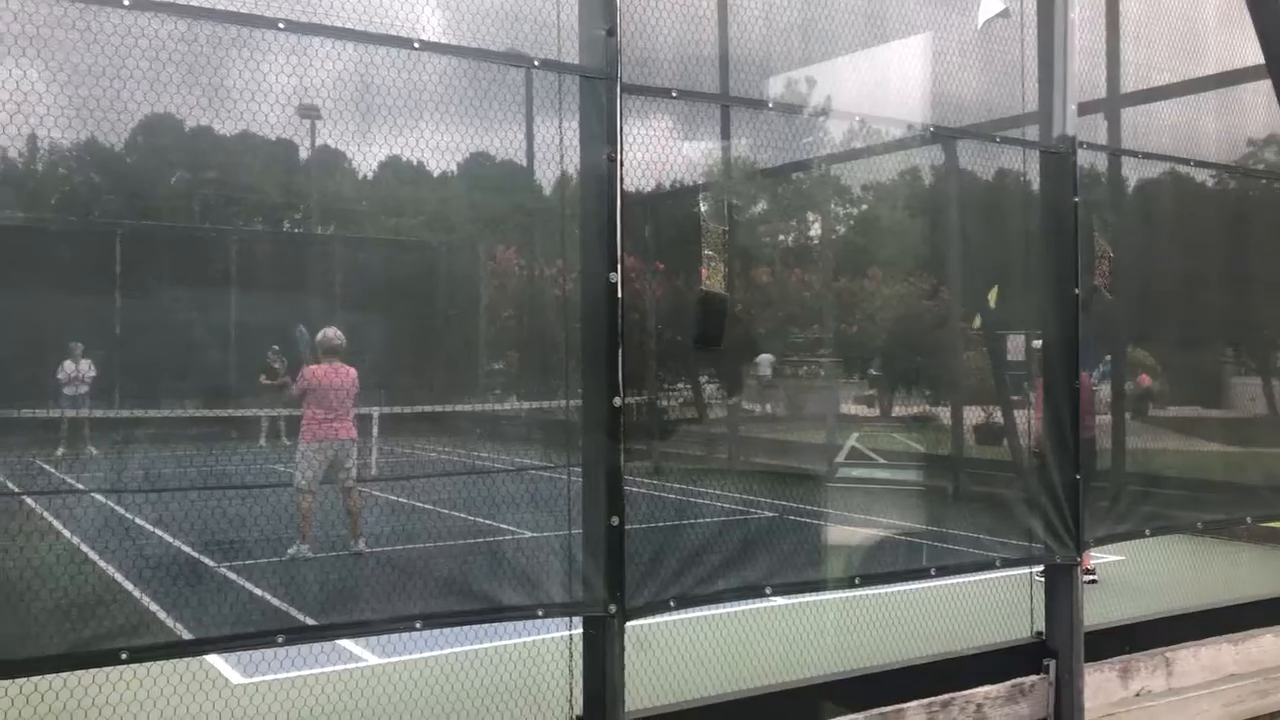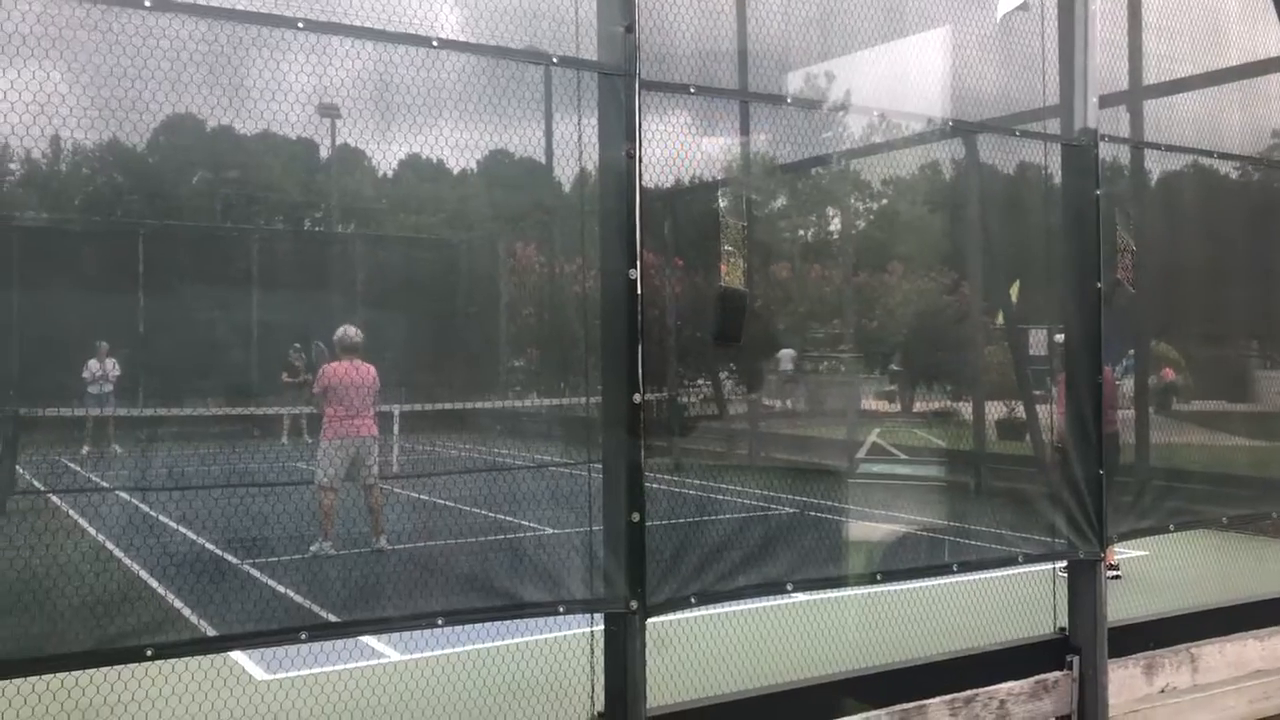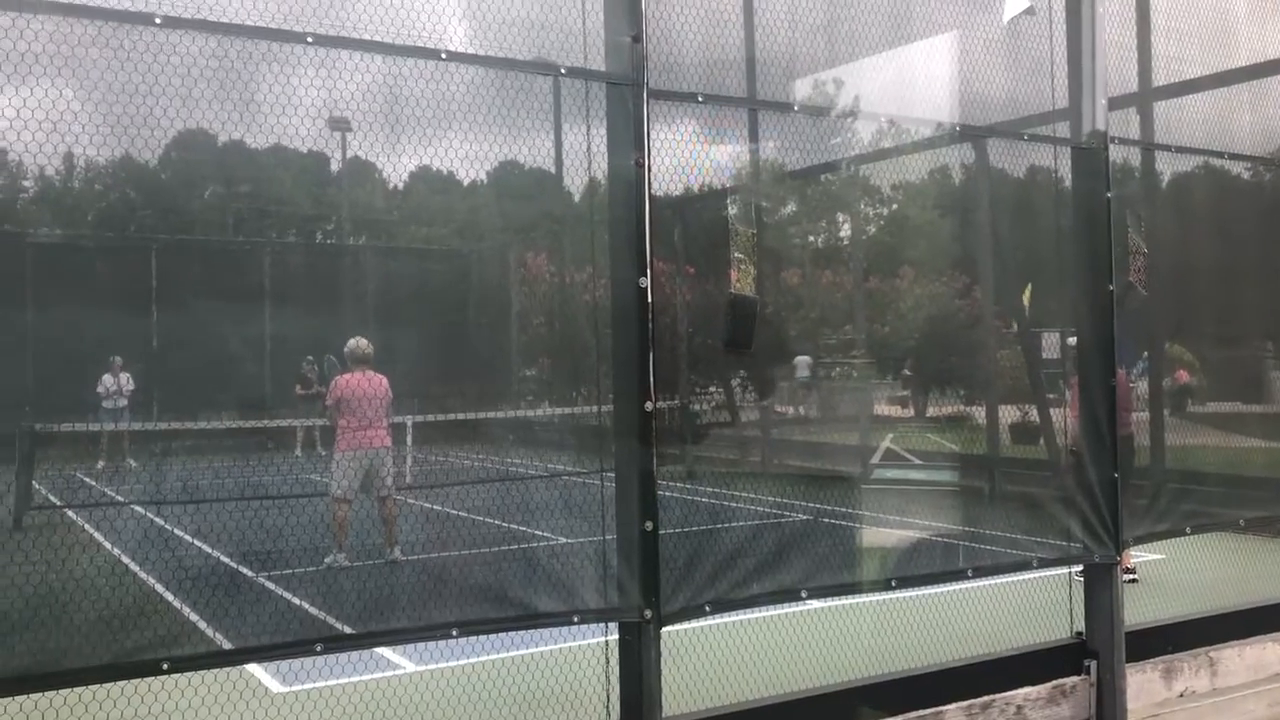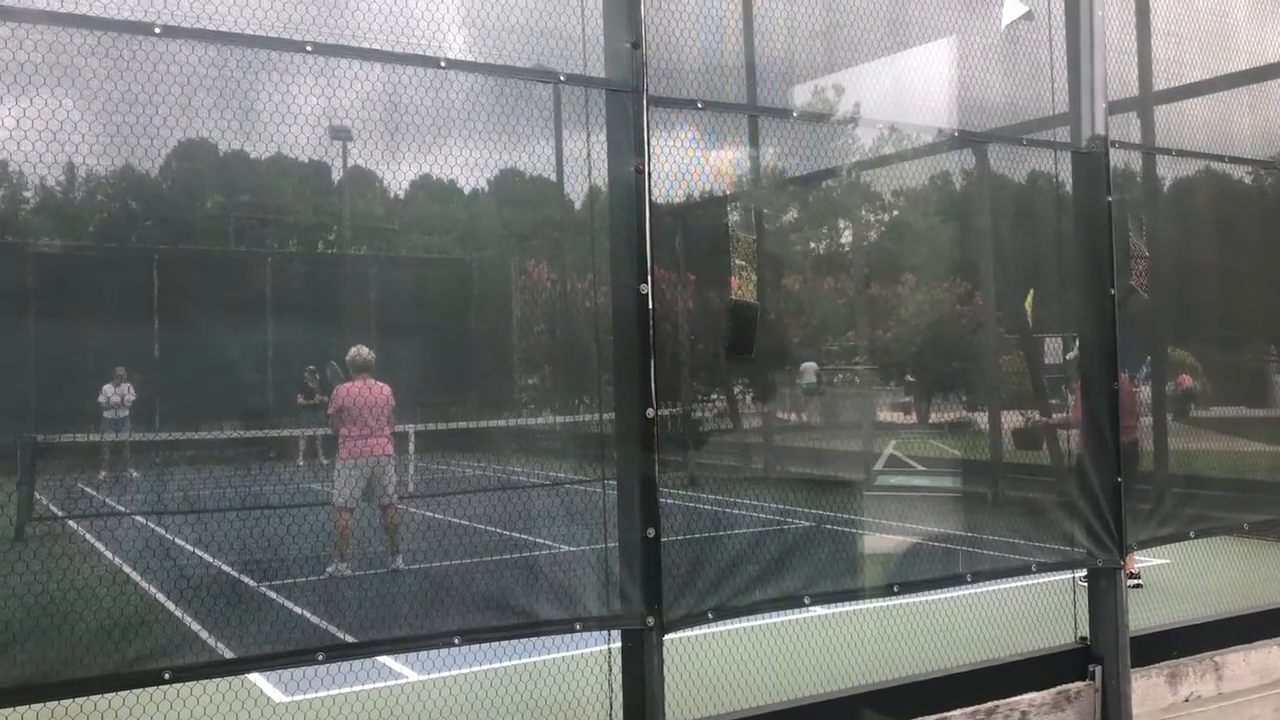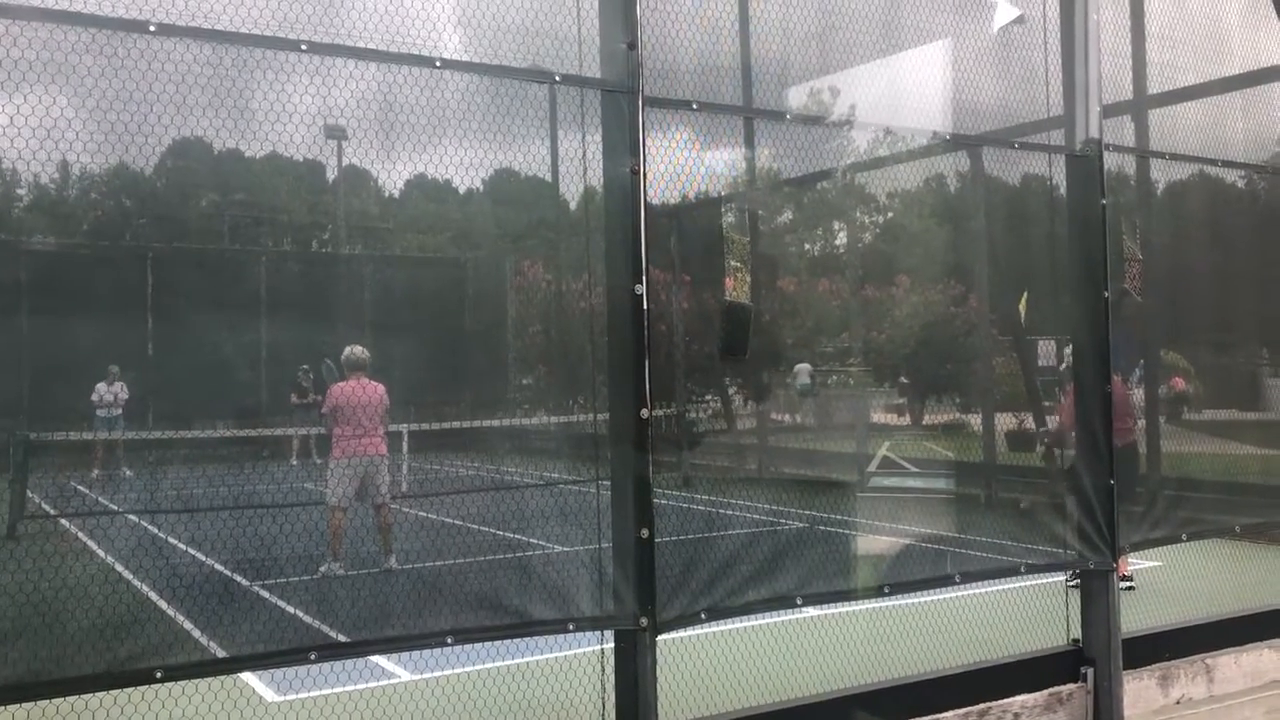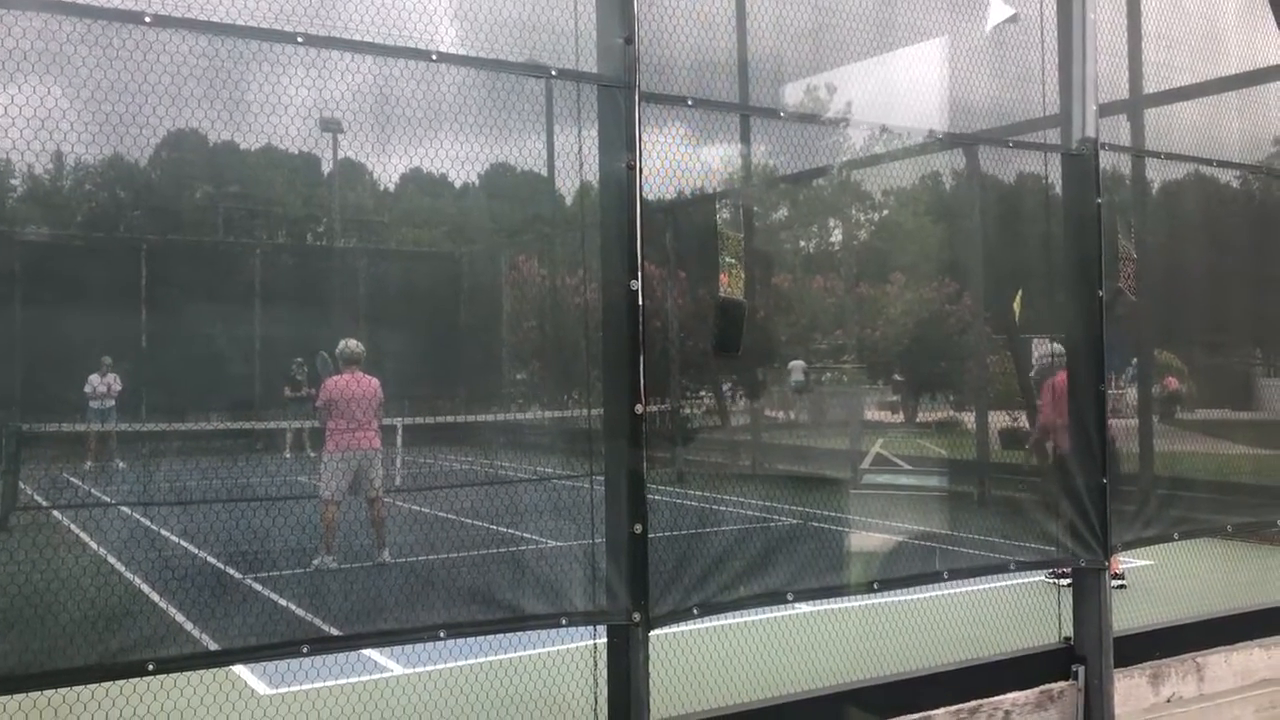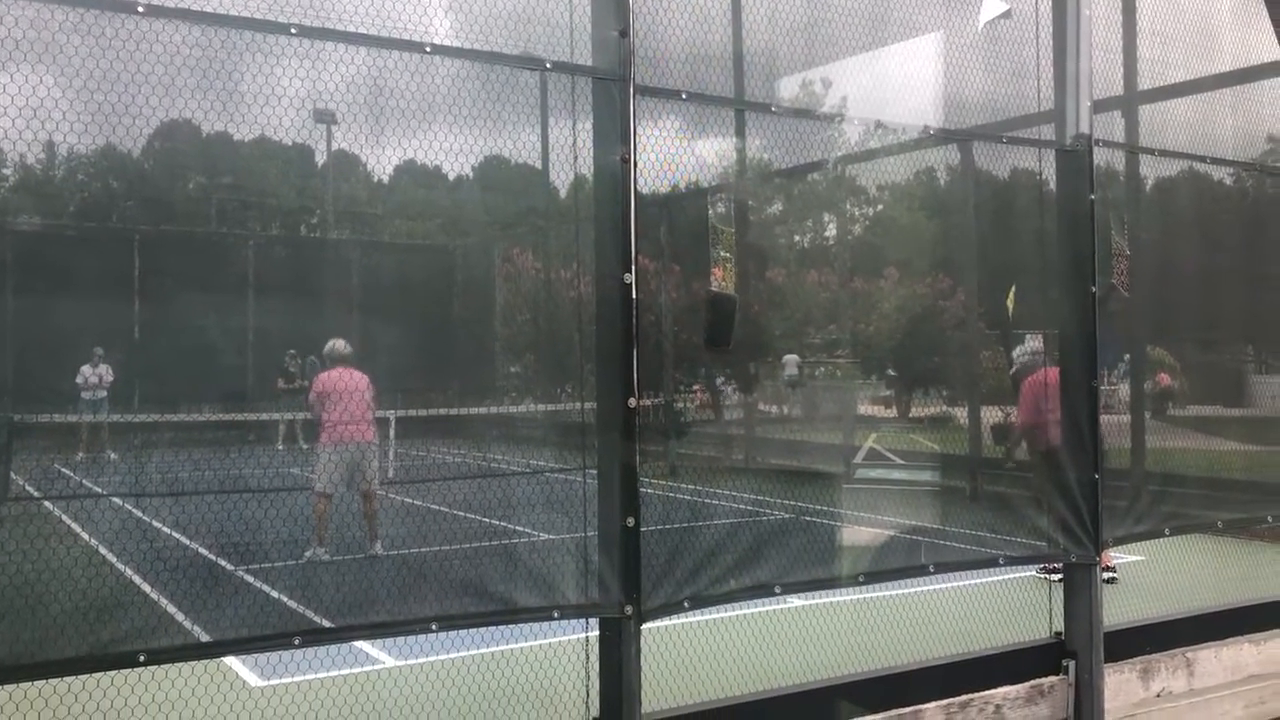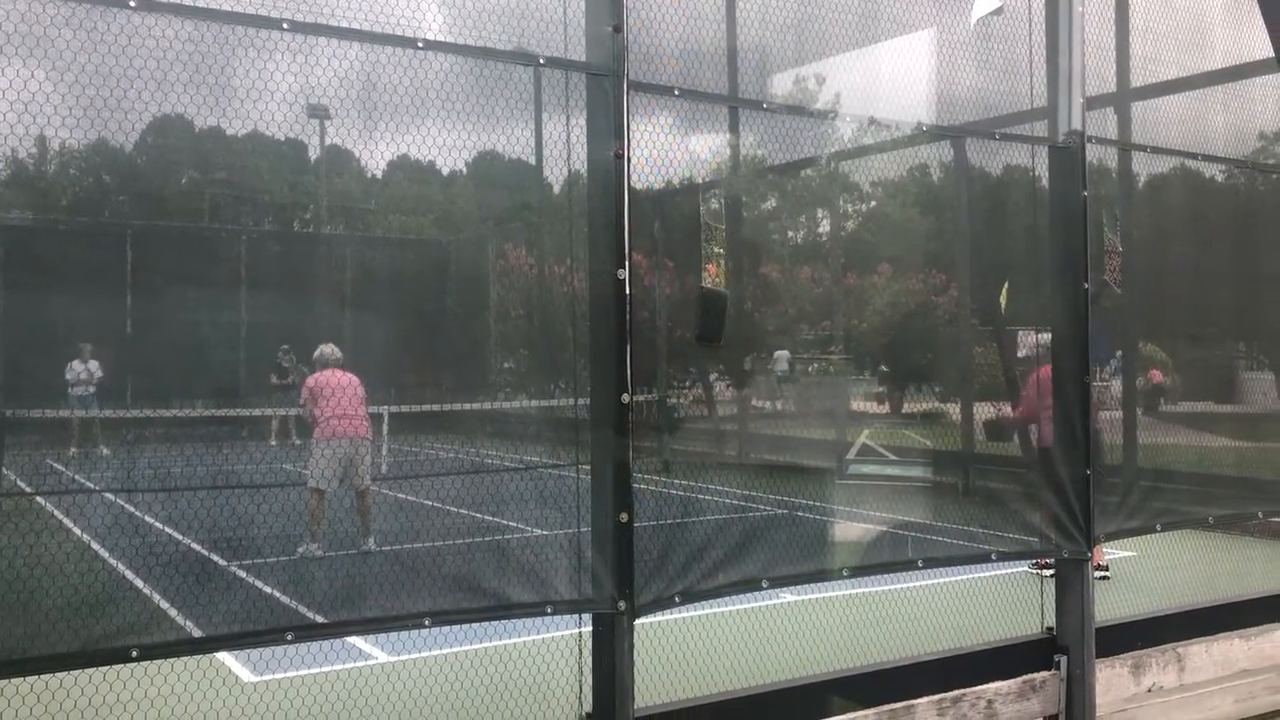
dt=0.4s
person 1, frame 1
left shoulder: (1047, 382)
right shoulder: (1084, 379)
left elbow: (1043, 421)
right elbow: (1090, 414)
left wrist: (1038, 448)
right hip: (1084, 446)
right ankle: (1086, 565)
person 1, frame 2
left shoulder: (1069, 377)
right shoulder: (1107, 373)
left elbow: (1065, 416)
right elbow: (1113, 408)
left wrist: (1060, 443)
right hip: (1108, 441)
right ankle: (1109, 561)
person 1, frame 3
right shoulder: (1120, 375)
left elbow: (1080, 418)
right elbow: (1127, 410)
left wrist: (1074, 446)
right hip: (1122, 444)
right ankle: (1126, 564)
person 1, frame 4
right shoulder: (1124, 379)
left elbow: (1077, 421)
right elbow: (1133, 414)
left wrist: (1048, 422)
right hip: (1127, 448)
right ankle: (1130, 569)
person 1, frame 5
left shoulder: (1077, 387)
right shoulder: (1117, 381)
left elbow: (1065, 427)
right elbow: (1131, 418)
left wrist: (1048, 444)
right hip: (1127, 451)
right ankle: (1123, 572)
person 1, frame 6
left shoulder: (1052, 384)
left elbow: (1046, 426)
left wrist: (1033, 446)
left hip: (1071, 453)
left ankle: (1067, 569)
right ankle: (1115, 570)
person 1, frame 7
left shoulder: (1030, 384)
right shoulder: (1062, 375)
left elbow: (1025, 425)
left hip: (1054, 449)
left ankle: (1057, 565)
right ankle: (1106, 564)
person 1, frame 8
left shoulder: (1038, 377)
left elbow: (1026, 415)
left wrist: (1008, 417)
left hip: (1055, 443)
right hip: (1089, 438)
left ankle: (1048, 560)
right ankle: (1098, 560)
person 2, frame 1
left shoulder: (310, 373)
right shoulder: (352, 374)
left elbow: (293, 395)
left hip: (315, 438)
right hip: (346, 437)
left knee: (306, 490)
right knee: (350, 488)
left ankle: (304, 544)
right ankle: (357, 540)
person 2, frame 2
left shoulder: (328, 371)
right shoulder: (371, 371)
left elbow: (321, 404)
left hip: (336, 435)
right hip: (367, 434)
left knee: (327, 487)
right knee: (372, 486)
left ankle: (325, 542)
right ankle: (379, 537)
person 2, frame 3
left shoulder: (339, 383)
right shoulder: (383, 382)
left elbow: (333, 419)
left hip: (350, 448)
right hip: (380, 445)
left knee: (341, 499)
right knee: (386, 497)
left ankle: (339, 553)
right ankle: (393, 549)
person 2, frame 4
left shoulder: (341, 392)
right shoulder: (385, 390)
left elbow: (336, 427)
left hip: (351, 455)
right hip: (383, 453)
left knee: (343, 508)
right knee: (389, 505)
left ankle: (342, 562)
right ankle: (395, 557)
person 2, frame 5
left shoulder: (335, 391)
right shoulder: (380, 390)
left elbow: (331, 427)
right elbow: (384, 424)
left hip: (345, 455)
right hip: (376, 453)
left knee: (337, 508)
right knee: (382, 505)
left ankle: (335, 562)
right ankle: (389, 557)
person 2, frame 6
left shoulder: (330, 384)
right shoulder: (374, 384)
left elbow: (324, 420)
right elbow: (379, 417)
left hip: (339, 448)
right hip: (370, 446)
left knee: (330, 501)
right knee: (376, 499)
left ankle: (328, 555)
right ankle: (382, 550)
person 2, frame 7
left shoulder: (321, 380)
right shoulder: (364, 379)
left elbow: (317, 415)
left hip: (335, 440)
right hip: (366, 438)
left knee: (323, 494)
right knee: (369, 492)
left ankle: (320, 547)
right ankle: (374, 543)
person 2, frame 8
left shoulder: (312, 381)
right shoulder: (354, 379)
left elbow: (308, 415)
left hip: (329, 435)
right hip: (360, 434)
left knee: (316, 490)
right knee: (363, 488)
left ankle: (313, 543)
right ankle: (367, 539)
